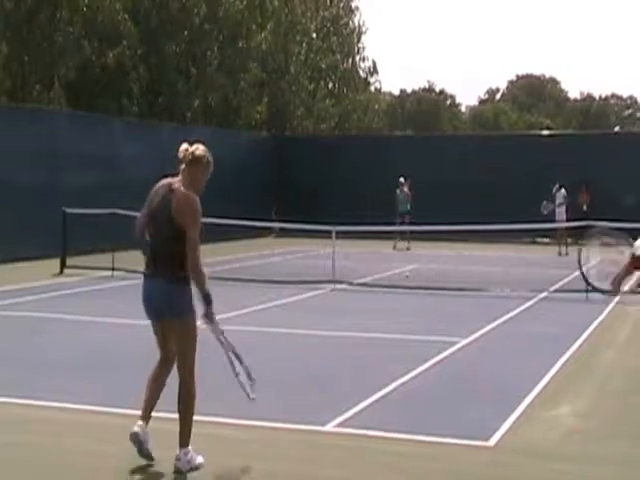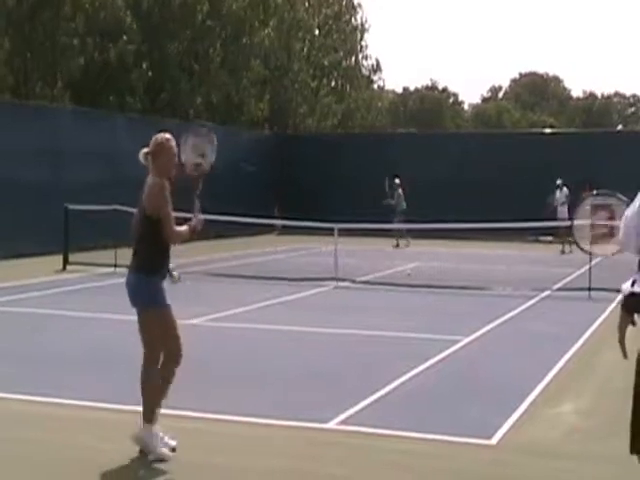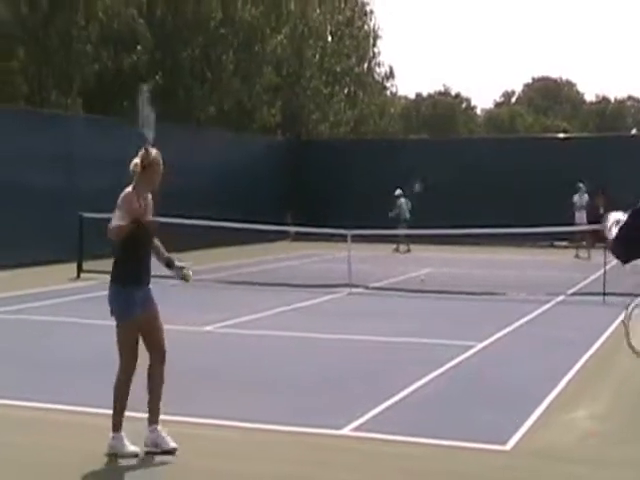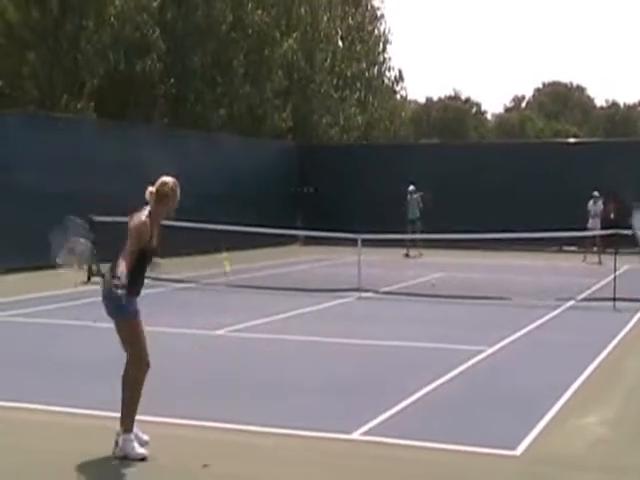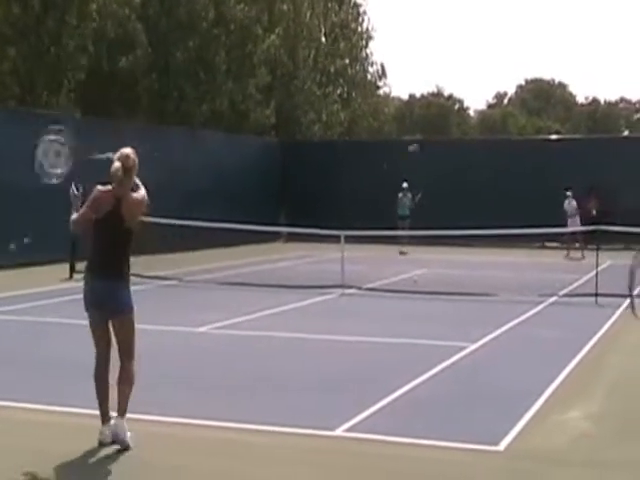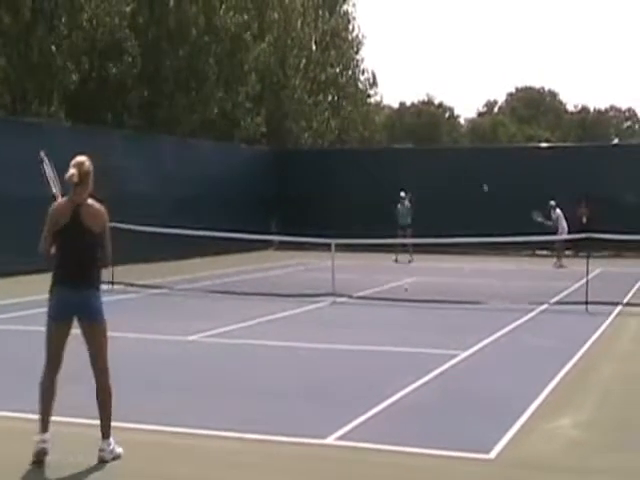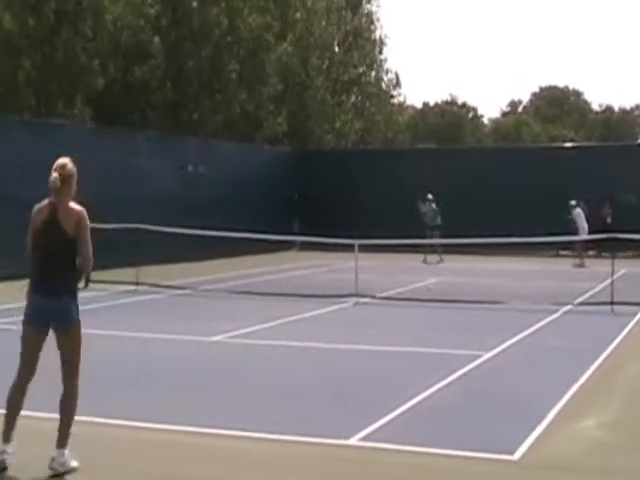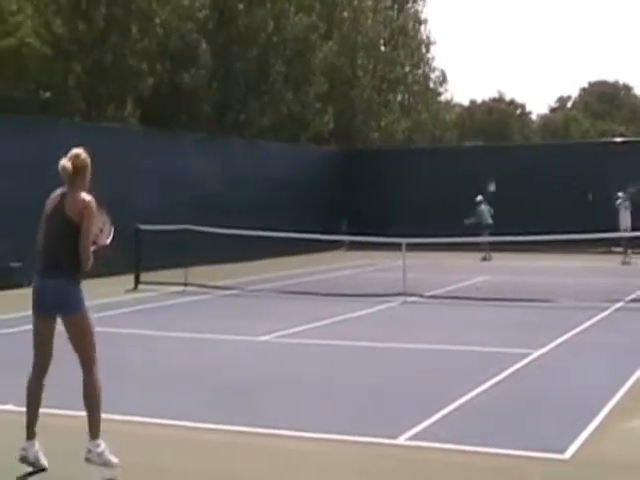
dt=0.5s
person 1, frame 1
left shoulder: (160, 188)
right shoulder: (189, 201)
left elbow: (141, 227)
right elbow: (192, 259)
right wrist: (206, 297)
left hip: (151, 285)
right hip: (174, 289)
left knee: (166, 359)
right knee: (186, 372)
left ankle: (142, 425)
right ankle: (184, 453)
person 1, frame 2
left shoulder: (151, 185)
right shoulder: (159, 186)
right elbow: (172, 235)
left wrist: (161, 263)
right wrist: (193, 227)
left hip: (142, 277)
right hip: (147, 282)
left knee: (153, 356)
right knee: (172, 355)
left ankle: (149, 429)
right ankle: (148, 428)
person 1, frame 3
left shoulder: (147, 199)
right shoulder: (129, 197)
right elbow: (113, 233)
left wrist: (170, 263)
right wrist: (129, 220)
left hip: (141, 289)
right hip: (124, 290)
left knee: (158, 354)
right knee: (128, 363)
left ankle: (153, 429)
right ankle: (116, 437)
person 1, frame 4
left shoulder: (153, 218)
right shoulder: (142, 223)
right elbow: (125, 259)
right wrist: (119, 281)
left hip: (125, 294)
right hip: (121, 295)
left knee: (134, 361)
right knee: (140, 363)
left ankle: (127, 428)
right ankle: (125, 439)
person 1, frame 5
left shoulder: (100, 193)
right shoulder: (138, 202)
left elbow: (76, 223)
right wrist: (131, 178)
left hip: (93, 283)
right hip: (117, 286)
left knee: (102, 355)
right knee: (126, 359)
left ankle: (106, 426)
right ankle: (119, 423)
person 1, frame 6
left shoulder: (56, 209)
right shoulder: (98, 211)
left elbow: (44, 249)
right elbow: (107, 258)
left hip: (61, 293)
right hip: (88, 295)
left knee: (51, 368)
right knee: (101, 371)
left ankle: (43, 438)
right ankle: (106, 443)
person 1, frame 7
left shoulder: (38, 210)
right shoulder: (79, 214)
left elbow: (31, 252)
right elbow: (87, 263)
left hip: (36, 298)
right hip: (64, 301)
right knee: (71, 381)
right ankle: (61, 453)
person 1, frame 8
left shoulder: (52, 198)
right shoulder: (86, 202)
left elbow: (42, 244)
right elbow: (85, 255)
right wrist: (85, 264)
left hip: (41, 284)
right hip: (66, 287)
left knee: (40, 366)
right knee: (89, 367)
left ankle: (30, 445)
right ankle: (95, 445)
